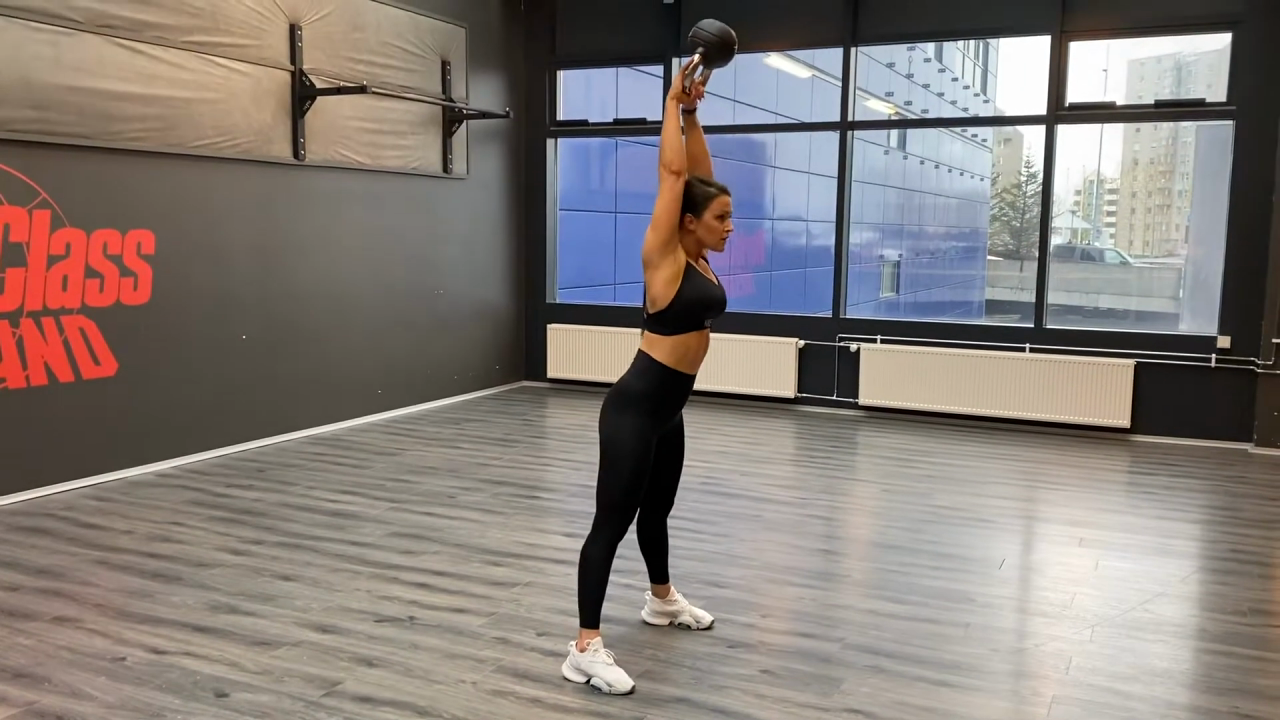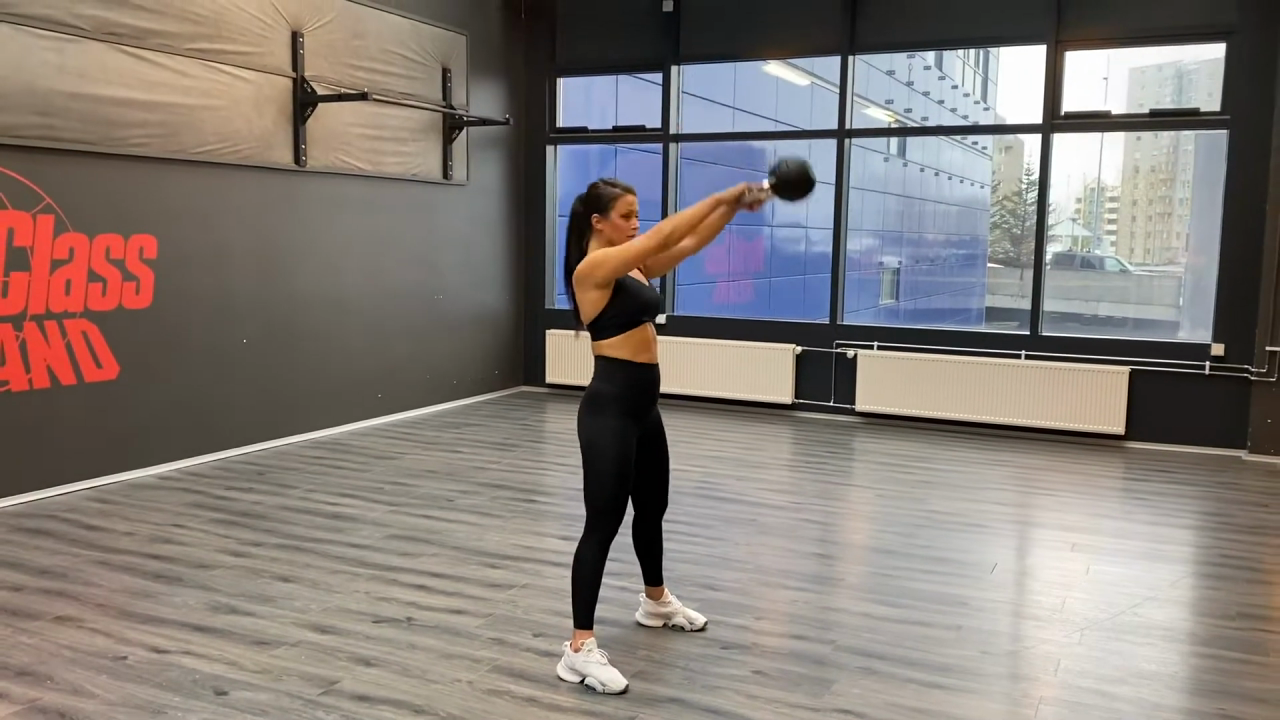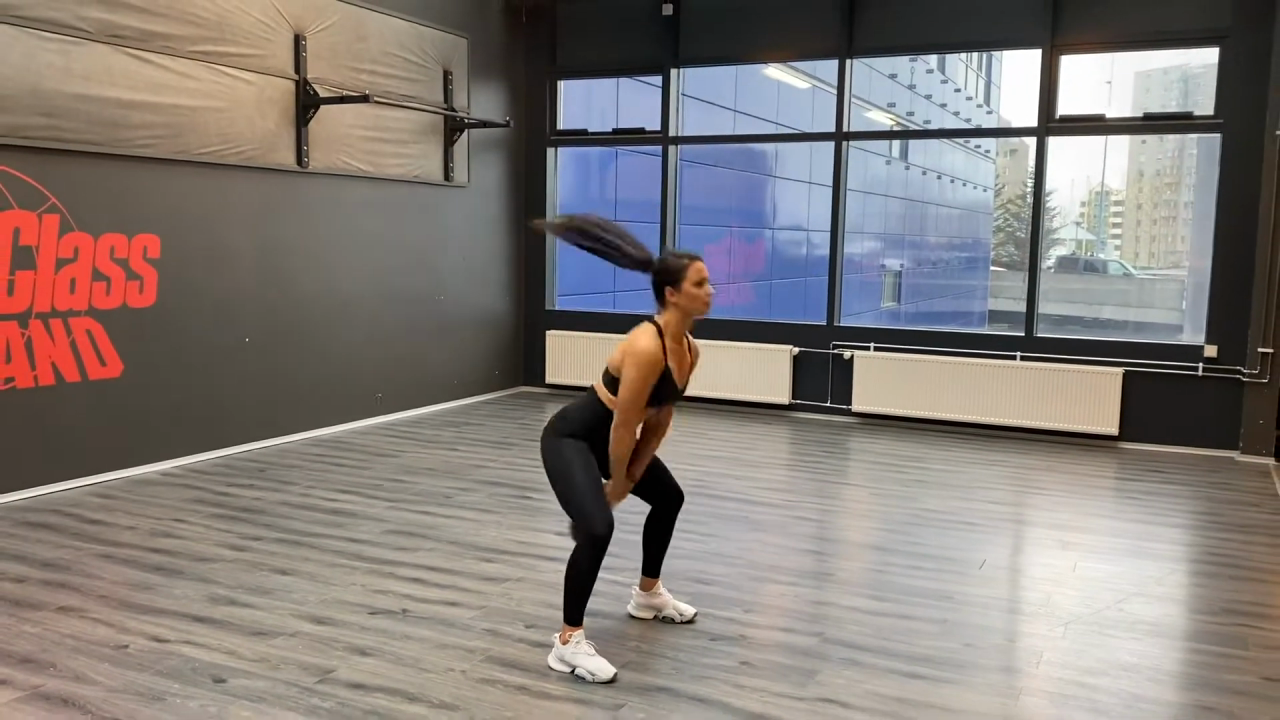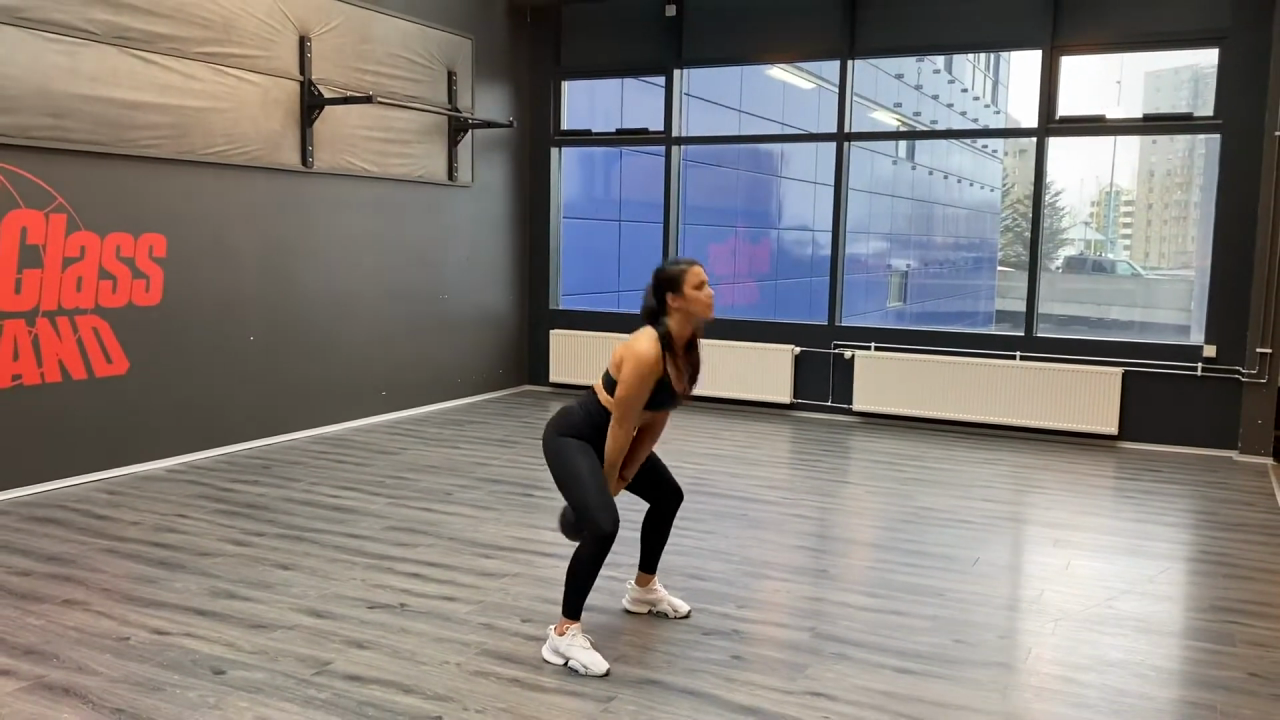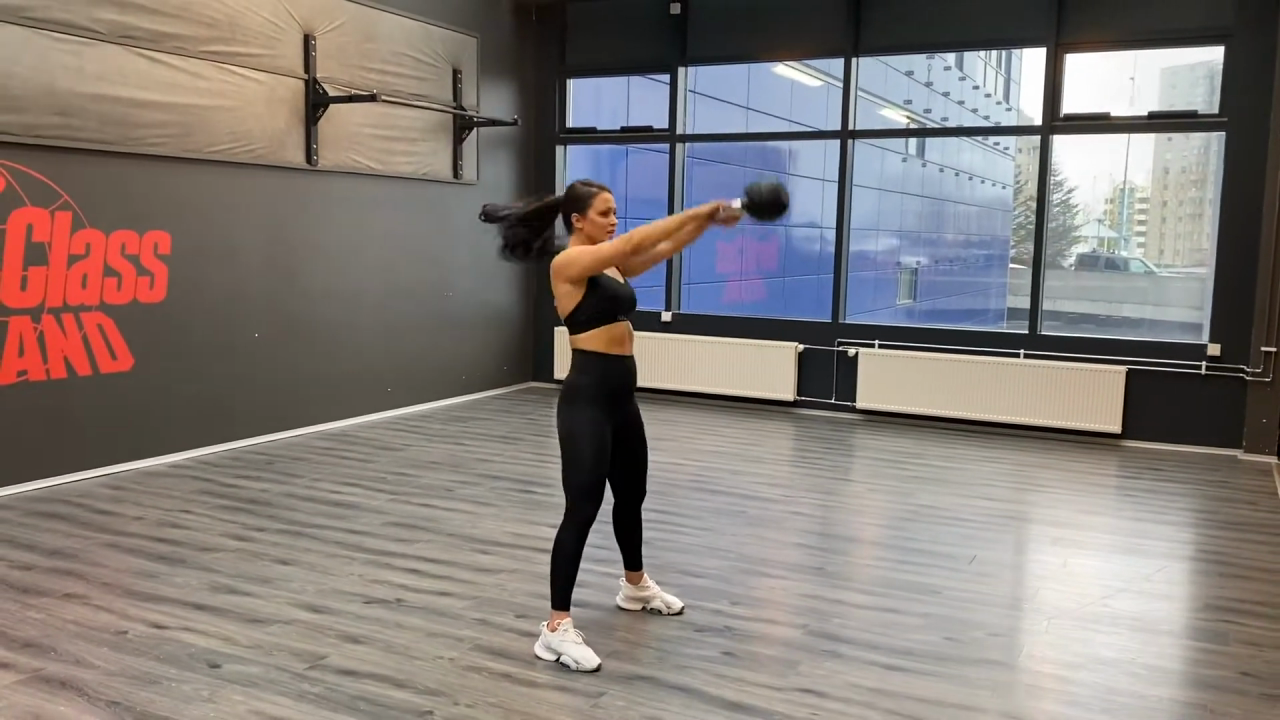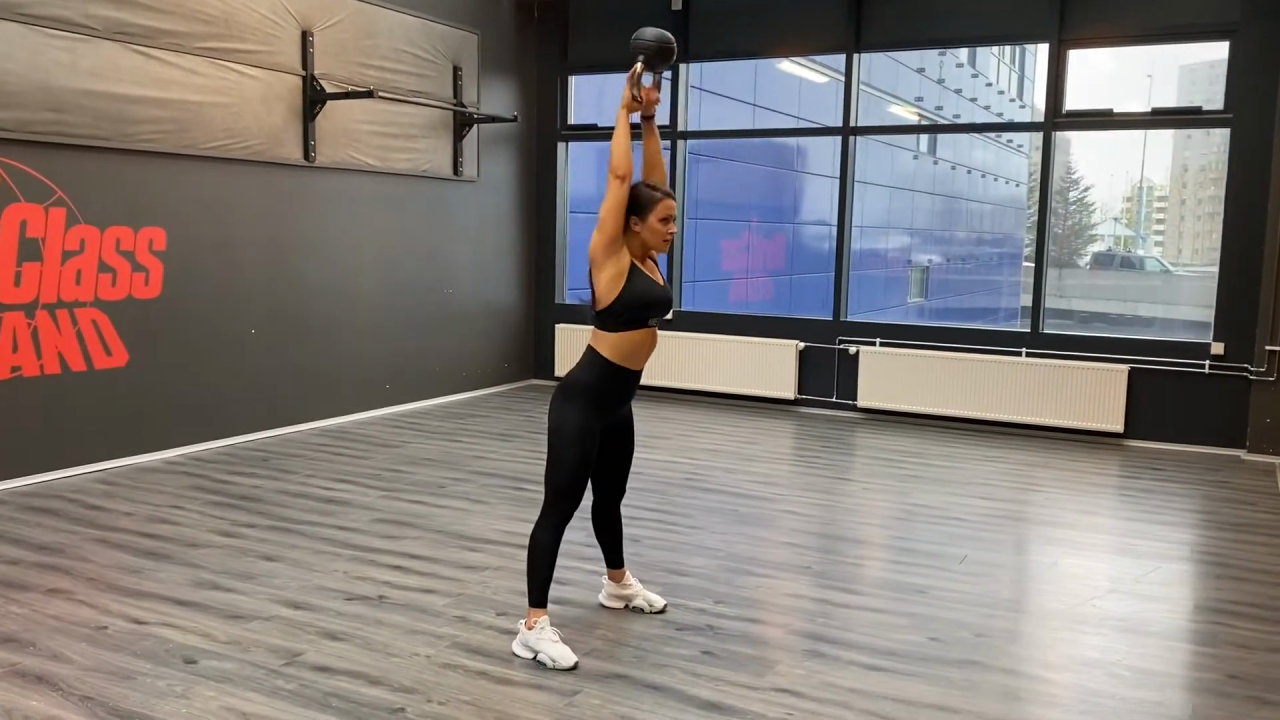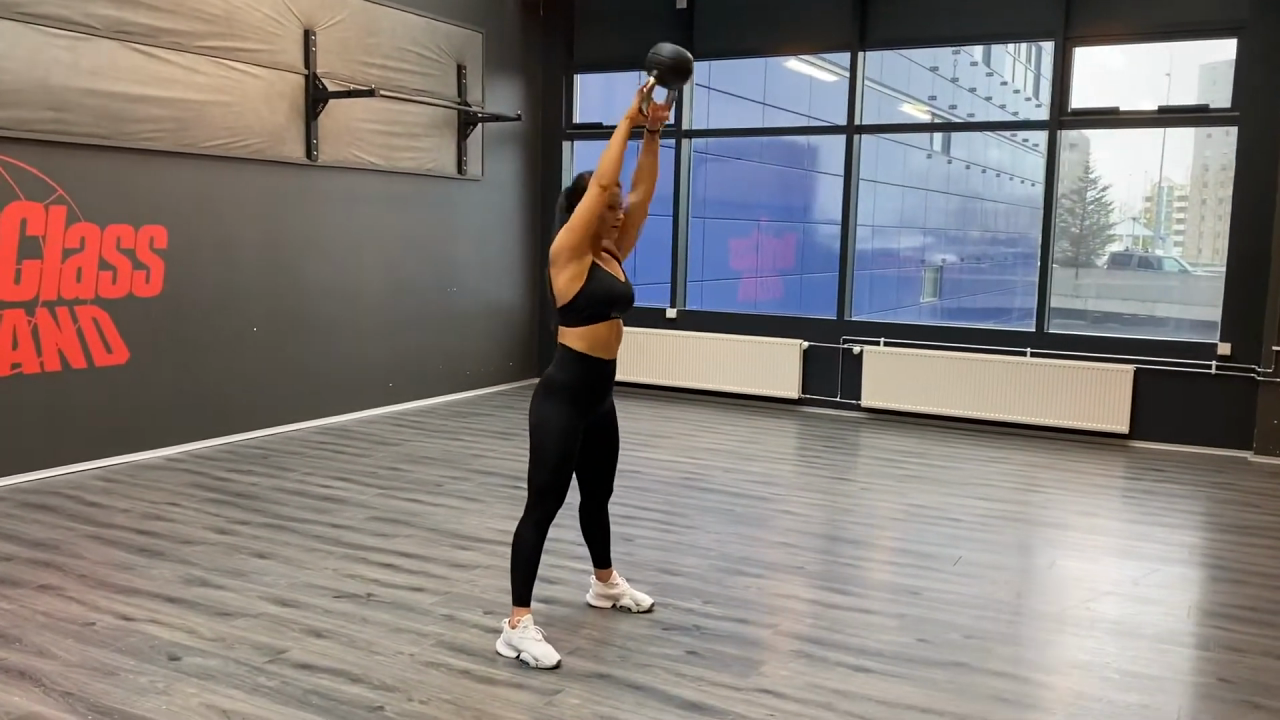
dt=0.4s
person 1, frame 1
left shoulder: (698, 259)
right shoulder: (664, 257)
left elbow: (698, 176)
right elbow: (673, 175)
left wrist: (692, 113)
right wrist: (672, 103)
left hip: (668, 407)
right hip: (635, 407)
left knee: (657, 510)
right knee: (613, 521)
left ankle: (662, 599)
right ankle: (585, 649)
person 1, frame 2
left shoulder: (631, 266)
right shoulder: (592, 267)
left elbow: (689, 244)
right elbow: (663, 239)
left wrist: (734, 206)
right wrist: (722, 195)
left hip: (643, 407)
right hip: (609, 408)
left knee: (653, 507)
right knee: (604, 521)
left ankle: (656, 602)
right ankle: (579, 649)
person 1, frame 3
left shoulder: (688, 350)
right shoulder: (646, 348)
left elbow: (658, 421)
right elbow: (624, 424)
left wrist: (634, 476)
right wrist: (617, 483)
left hip: (606, 438)
right hip: (571, 438)
left knee: (668, 498)
right knee: (597, 527)
left ankle: (648, 594)
right ankle: (568, 641)
person 1, frame 4
left shoulder: (685, 347)
right shoulder: (647, 350)
left elbow: (655, 422)
right elbow: (624, 426)
left wrist: (622, 478)
right wrist: (606, 479)
left hip: (608, 435)
right hip: (572, 436)
left knee: (668, 496)
right knee: (600, 525)
left ankle: (643, 588)
right ankle: (563, 634)
person 1, frame 5
left shoulder: (612, 266)
right shoulder: (568, 264)
left elbow: (663, 246)
right elbow: (630, 242)
left wrist: (706, 220)
right wrist: (697, 213)
left hip: (622, 397)
right hip: (587, 399)
left knee: (631, 496)
right knee: (582, 510)
left ankle: (635, 585)
right ankle: (556, 630)
person 1, frame 6
left shoulder: (649, 259)
right shoulder: (611, 257)
left elbow: (655, 181)
right elbow: (619, 178)
left wrist: (651, 121)
right wrist: (623, 112)
left hip: (618, 401)
right hip: (582, 399)
left knee: (610, 498)
right knee: (560, 507)
left ankle: (617, 584)
right ankle: (533, 626)
person 1, frame 7
left shoulder: (608, 257)
right shoulder: (567, 252)
left elbow: (640, 198)
right elbow: (601, 187)
left wrist: (651, 135)
right wrist: (627, 122)
left hip: (599, 394)
right hip: (561, 396)
left knee: (598, 492)
right knee: (545, 505)
left ankle: (604, 585)
right ankle: (517, 624)
